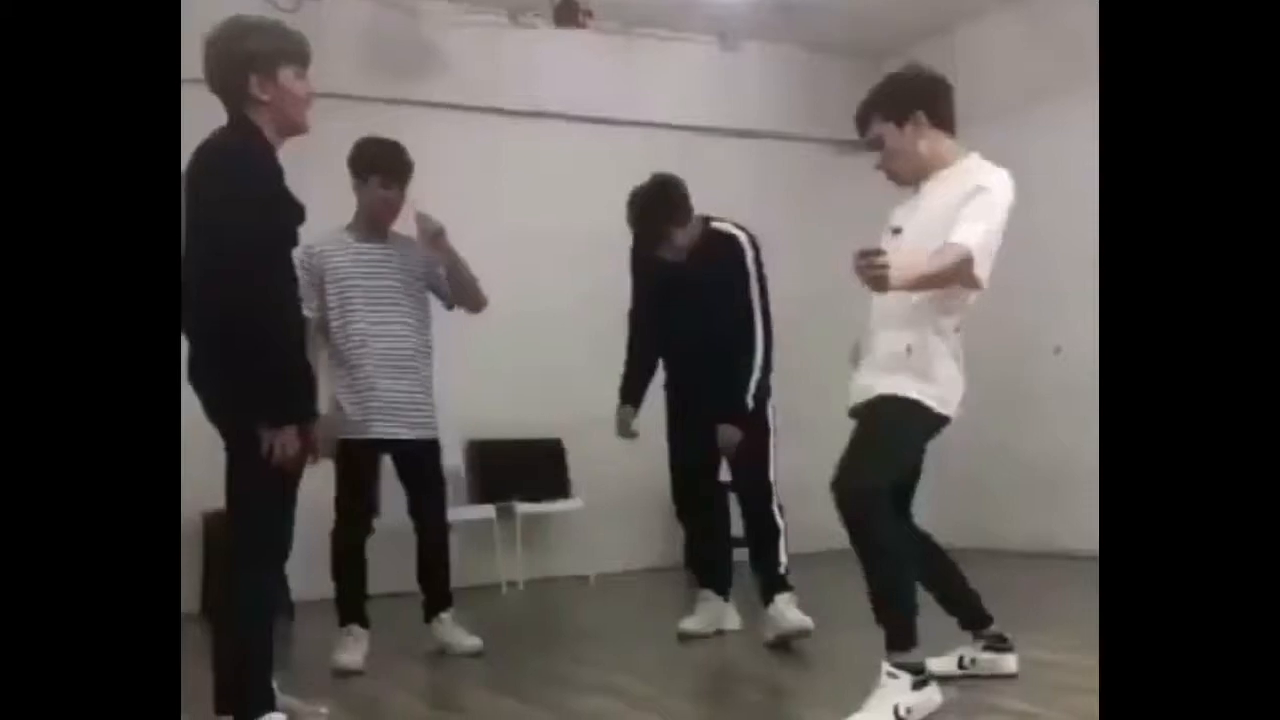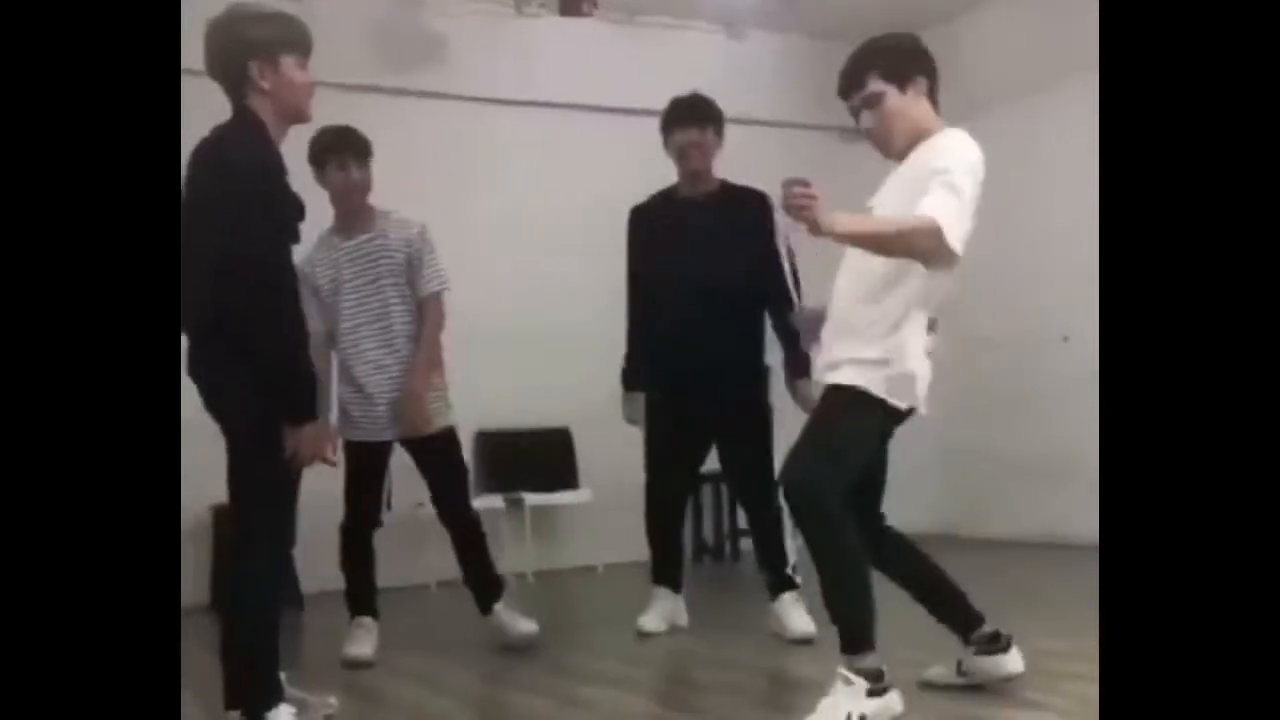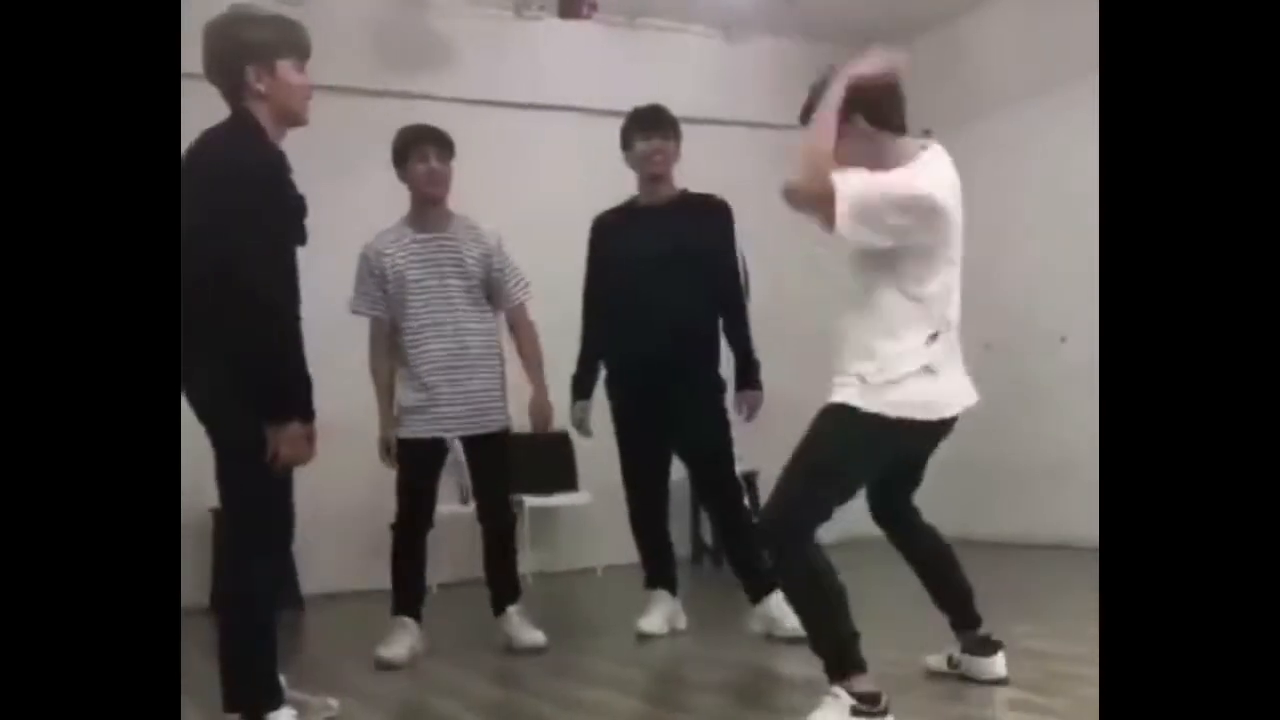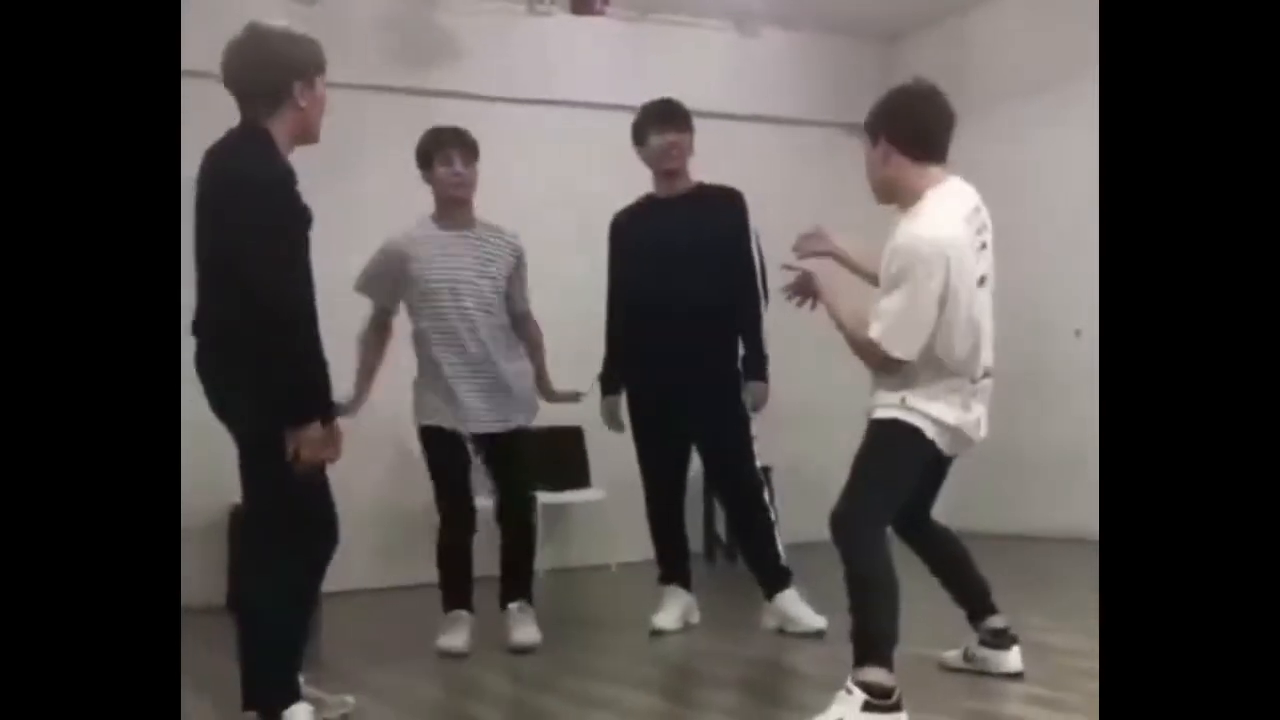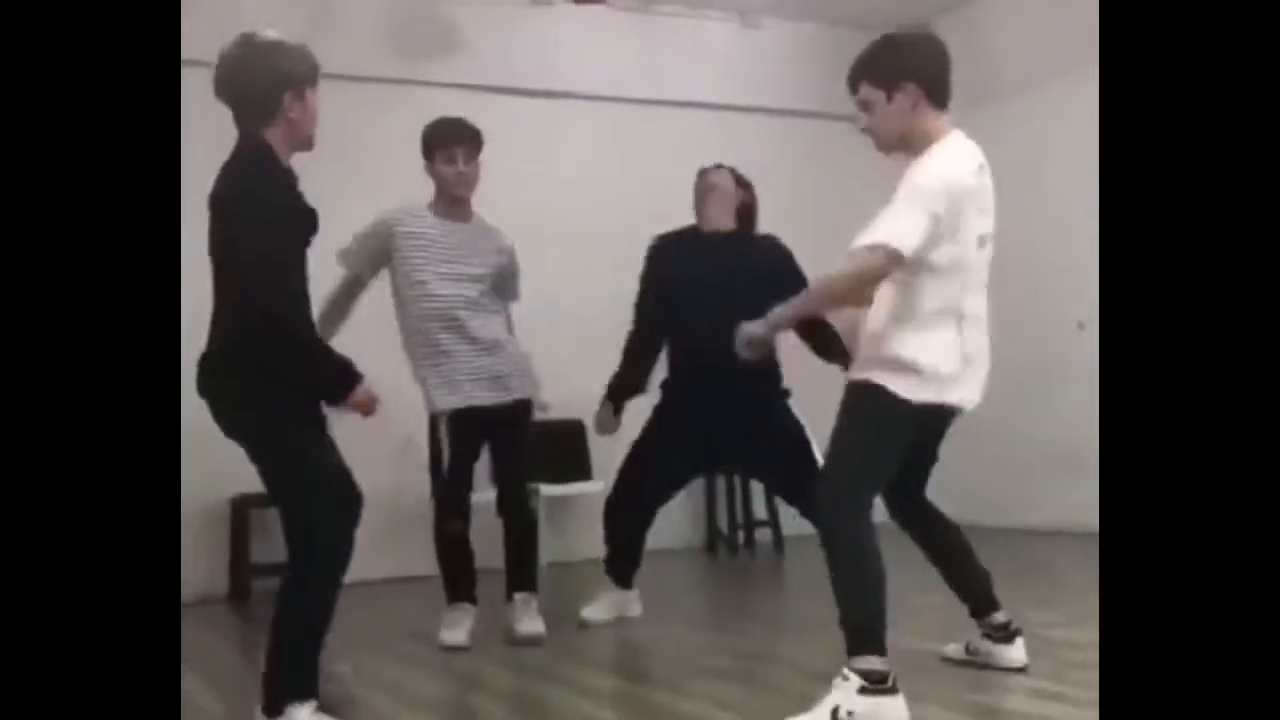
dt=0.7s
person 1, frame 1
left shoulder: (231, 162)
right shoulder: (241, 165)
right elbow: (250, 293)
left wrist: (295, 402)
right wrist: (281, 408)
left hip: (249, 381)
right hip: (253, 386)
left knee: (259, 542)
right knee: (259, 544)
person 1, frame 2
left shoulder: (232, 155)
right shoulder: (244, 158)
right elbow: (263, 294)
left wrist: (295, 399)
right wrist: (301, 407)
left hip: (243, 373)
right hip: (253, 380)
left knee: (261, 536)
right knee: (262, 539)
person 1, frame 3
left shoulder: (227, 157)
right shoulder: (244, 160)
right elbow: (259, 294)
left wrist: (287, 401)
right wrist: (285, 407)
left hip: (233, 374)
right hip: (241, 380)
left knee: (259, 535)
right knee: (258, 538)
person 1, frame 4
left shoulder: (239, 162)
right shoulder: (258, 170)
right elbow: (277, 297)
left wrist: (309, 401)
right wrist: (305, 410)
left hip: (253, 375)
right hip: (259, 380)
left knee: (295, 533)
right knee: (296, 536)
person 1, frame 5
left shoulder: (252, 178)
right shoulder: (260, 187)
right elbow: (276, 309)
left wrist: (332, 376)
right wrist: (341, 383)
left hip: (262, 380)
right hip: (262, 387)
left knee: (332, 508)
right knee: (324, 532)
person 2, frame 1
left shoulder: (985, 182)
right shoulder: (915, 201)
left elbow: (966, 265)
left wrist: (902, 277)
left hip: (917, 381)
right hip: (884, 381)
left knee: (857, 492)
right knee: (892, 518)
right ankle: (989, 640)
person 2, frame 2
left shoulder: (954, 152)
right shoulder: (905, 173)
left elbow: (933, 240)
left wrist: (833, 223)
left hip: (875, 371)
right hip: (852, 368)
left knee: (806, 484)
right knee: (861, 523)
right ankle: (987, 644)
person 2, frame 3
left shoulder: (914, 190)
right shoulder: (924, 162)
left elbow: (804, 190)
right elbow: (829, 201)
left wrist: (840, 83)
left hip: (886, 397)
right hip: (921, 391)
left knee: (785, 526)
right knee: (895, 512)
right ankle: (979, 646)
person 2, frame 4
left shoulder: (923, 237)
right shoulder: (962, 201)
left elbow: (882, 353)
left wrist: (826, 296)
right wrist: (839, 255)
left hip: (920, 408)
right hip: (950, 399)
left knee: (856, 524)
right knee: (910, 518)
right ankle: (996, 638)
person 2, frame 5
left shoulder: (938, 173)
right shoulder: (963, 163)
left elbow: (875, 264)
left wrist: (772, 321)
left hip: (908, 373)
right hip: (941, 369)
left knee: (841, 503)
right knee: (907, 499)
right ankle: (998, 631)
person 3, frame 1
left shoulder: (418, 254)
right shoulder: (319, 256)
left elbow: (475, 303)
left wrist: (444, 246)
left hip: (416, 415)
right hip: (354, 415)
left knee: (432, 519)
right knee: (352, 523)
left ankle: (439, 614)
right ankle: (353, 627)
person 3, frame 2
left shoulder: (409, 235)
right shoulder: (314, 262)
left elbow: (434, 314)
right elbow: (320, 346)
left wrist: (415, 386)
left hip: (423, 402)
right hip: (361, 412)
left knee: (457, 509)
right knee: (359, 519)
left ankle: (495, 604)
right ankle: (363, 619)
person 3, frame 3
left shoulder: (484, 243)
right shoulder: (381, 252)
left elbow: (519, 318)
right elbow: (381, 340)
left wrist: (539, 389)
right wrist: (385, 417)
left hip: (485, 406)
right hip: (419, 411)
left knee: (497, 513)
right knee: (411, 519)
left ankle: (509, 609)
right ankle: (406, 622)
person 3, frame 4
left shoulder: (507, 245)
right shoulder: (405, 250)
right elbow: (379, 321)
left wrist: (544, 384)
right wrist: (360, 393)
left hip: (507, 404)
right hip: (444, 408)
left knee: (519, 512)
right knee: (457, 518)
left ankle: (518, 606)
right ankle: (457, 613)
person 3, frame 5
left shoulder: (497, 244)
right shoulder: (394, 229)
right elbow: (349, 289)
left hip: (507, 388)
right hip: (449, 391)
left knee: (517, 501)
right knee: (451, 508)
left ankle: (524, 599)
right ankle: (460, 605)
person 4, frame 1
left shoulder: (735, 246)
right shoulder: (646, 253)
left elbow: (758, 335)
right elbow: (644, 327)
left wrist: (738, 411)
right wrist: (630, 396)
left hip: (741, 390)
right hip: (685, 391)
left knee: (756, 489)
right knee: (693, 494)
left ankle: (779, 600)
right ankle: (715, 597)
person 4, frame 2
left shoulder: (751, 208)
right shoulder: (647, 217)
left elbow: (778, 291)
right elbow: (639, 305)
left wrist: (798, 362)
right wrist: (635, 379)
left hip: (739, 377)
right hip: (672, 381)
left knee: (759, 487)
right knee: (664, 491)
left ankle: (784, 595)
right ankle: (667, 593)
person 4, frame 3
left shoulder: (710, 214)
right shoulder: (609, 227)
left elbow: (731, 300)
right elbow: (595, 312)
left wrist: (748, 373)
right wrist: (583, 385)
left hip: (696, 379)
right hip: (632, 385)
left knee: (722, 488)
right knee: (645, 495)
left ankle: (765, 596)
right ankle: (663, 595)
person 4, frame 4
left shoulder: (726, 206)
right shoulder: (627, 224)
left elbow: (746, 292)
right elbow: (619, 309)
left wrist: (755, 366)
right wrist: (611, 383)
left hip: (715, 375)
right hip: (650, 382)
left knee: (739, 484)
right knee: (662, 490)
left ankle: (780, 594)
right ankle: (677, 591)
person 4, frame 5
left shoulder: (768, 254)
right shoulder: (666, 253)
left elbow: (810, 323)
right elbow: (646, 337)
left wrist: (855, 360)
right wrist: (614, 397)
left hip: (759, 406)
right hip: (686, 408)
right knee: (626, 503)
right ankle: (620, 591)
